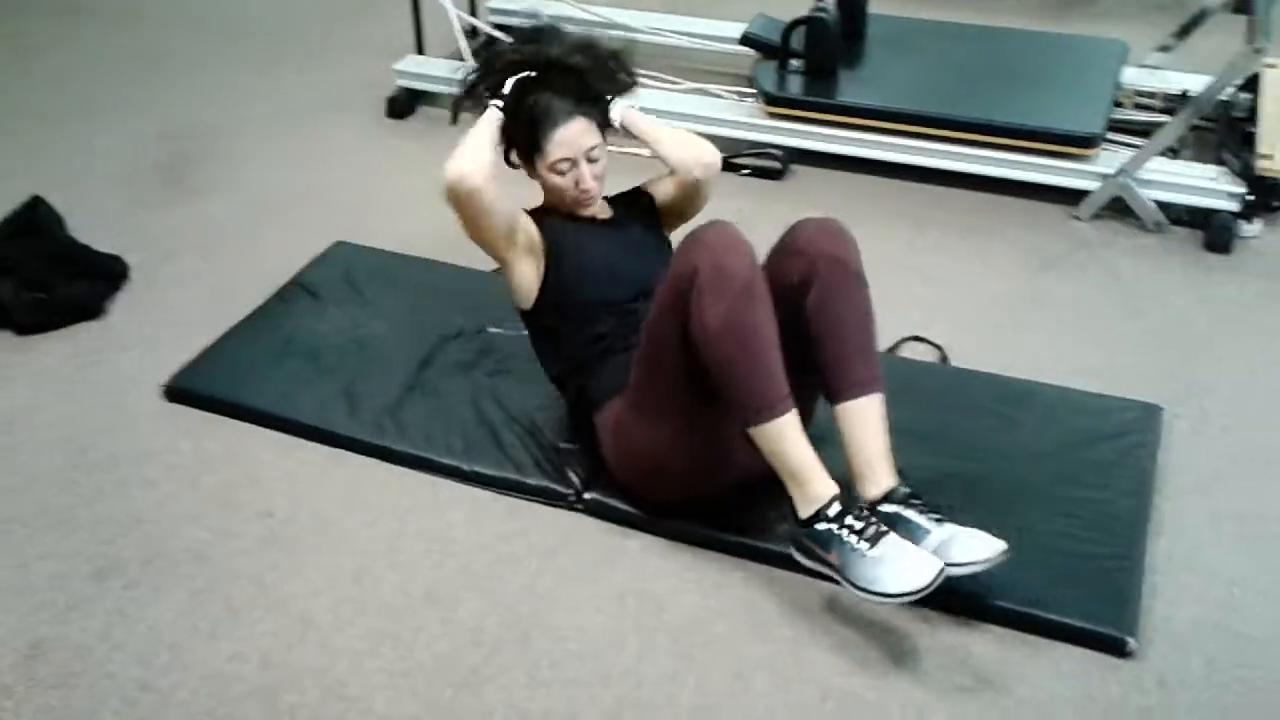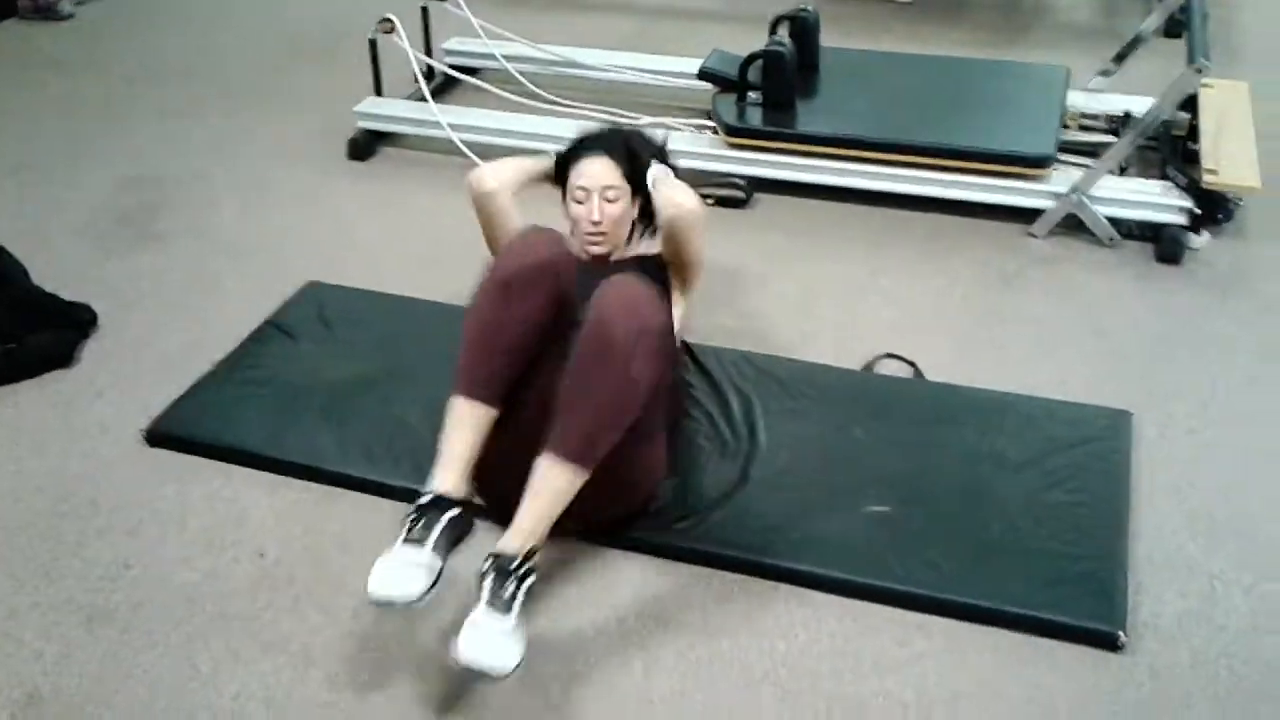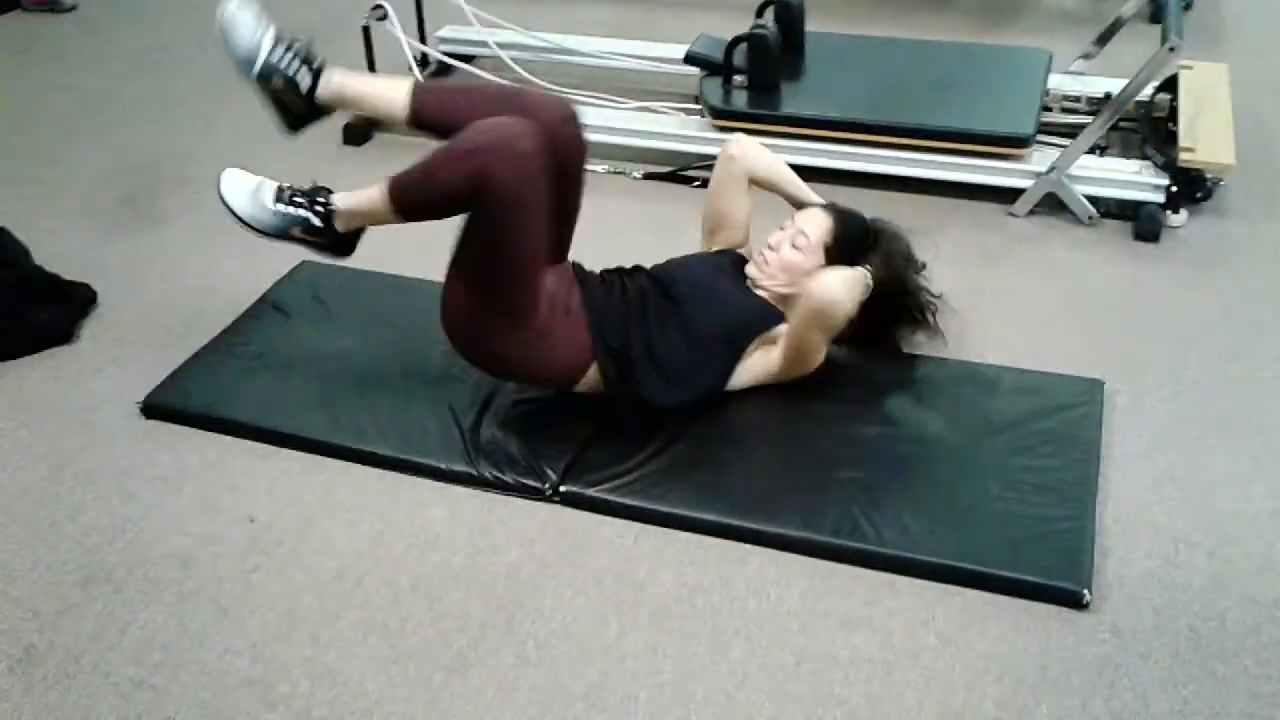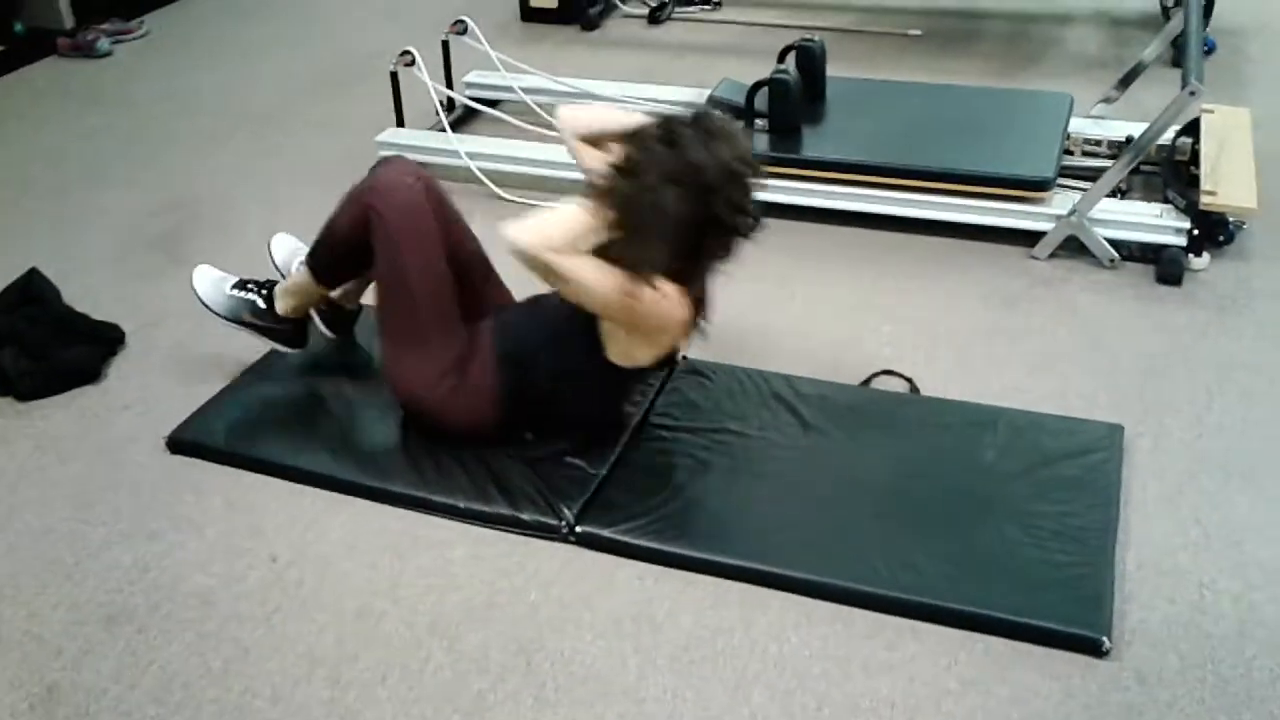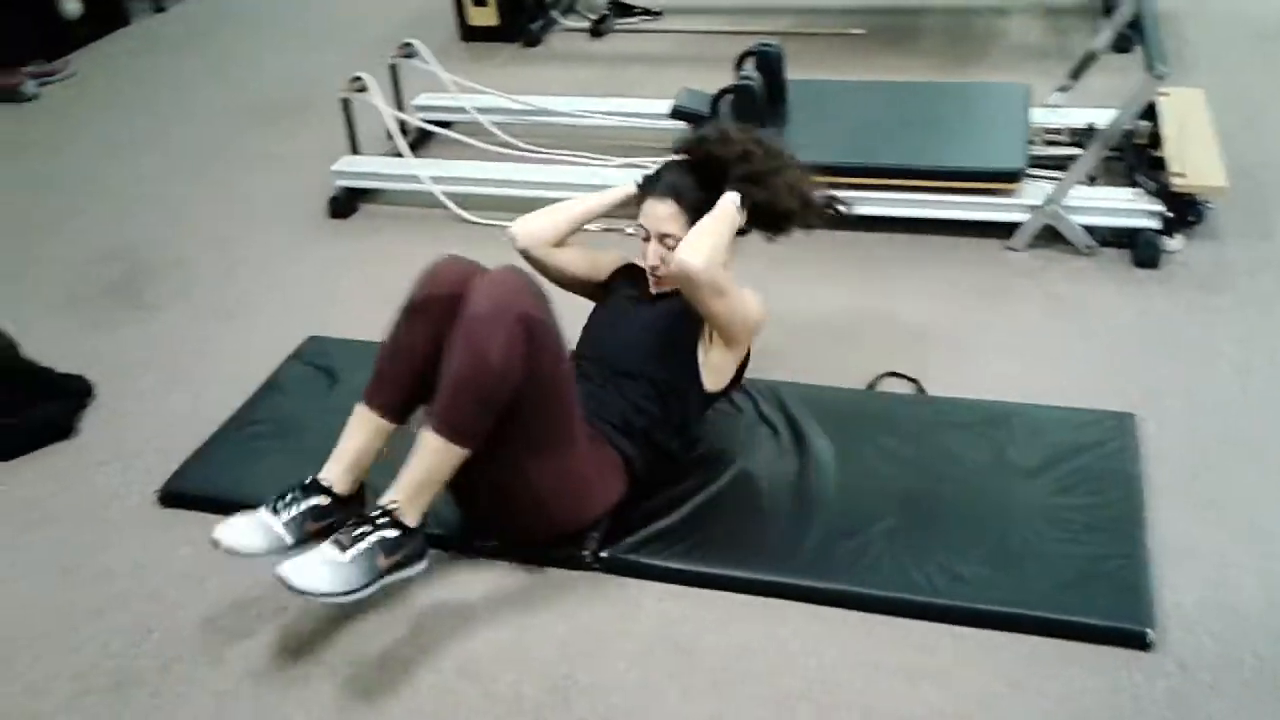
dt=1s
person 1, frame 1
left shoulder: (643, 209)
right shoulder: (525, 239)
left elbow: (702, 164)
right elbow: (463, 180)
left wrist: (618, 112)
right wrist: (497, 112)
left hip: (744, 416)
right hip: (660, 443)
left knee: (819, 243)
right knee: (718, 250)
left ankle: (880, 497)
right ankle: (821, 514)
person 1, frame 2
left shoulder: (668, 275)
right shoulder: (544, 268)
left elbow: (684, 210)
right elbow: (487, 184)
left wrist: (656, 173)
right wrist: (554, 166)
left hip: (607, 474)
right hip: (512, 456)
left knee: (625, 307)
right knee: (535, 249)
left ankle: (514, 564)
right ankle: (442, 503)
person 1, frame 3
left shoulder: (785, 348)
right shoulder: (728, 258)
left elbow: (828, 297)
right elbow: (738, 152)
left wrist: (861, 271)
right wrist: (818, 206)
left hip: (527, 337)
right hip: (555, 297)
left knee: (504, 142)
right knee: (548, 119)
left ankle: (328, 218)
right ankle: (313, 88)
person 1, frame 4
left shoulder: (660, 303)
right shoulder: (677, 247)
left elbow: (527, 240)
right elbow: (570, 121)
left wrist: (613, 204)
right wrist: (655, 135)
left hip: (461, 390)
right hip: (501, 337)
left knee: (389, 191)
right knee: (400, 172)
left ankle: (283, 309)
right ankle: (335, 299)
person 1, frame 5
left shoulder: (733, 316)
right shoulder: (626, 276)
left elbow: (690, 263)
right elbow: (529, 236)
left wrist: (731, 200)
right wrist: (634, 191)
left hip: (568, 487)
right hip: (491, 447)
left knee: (509, 297)
right knee: (453, 279)
left ankle: (396, 527)
right ankle: (327, 496)
